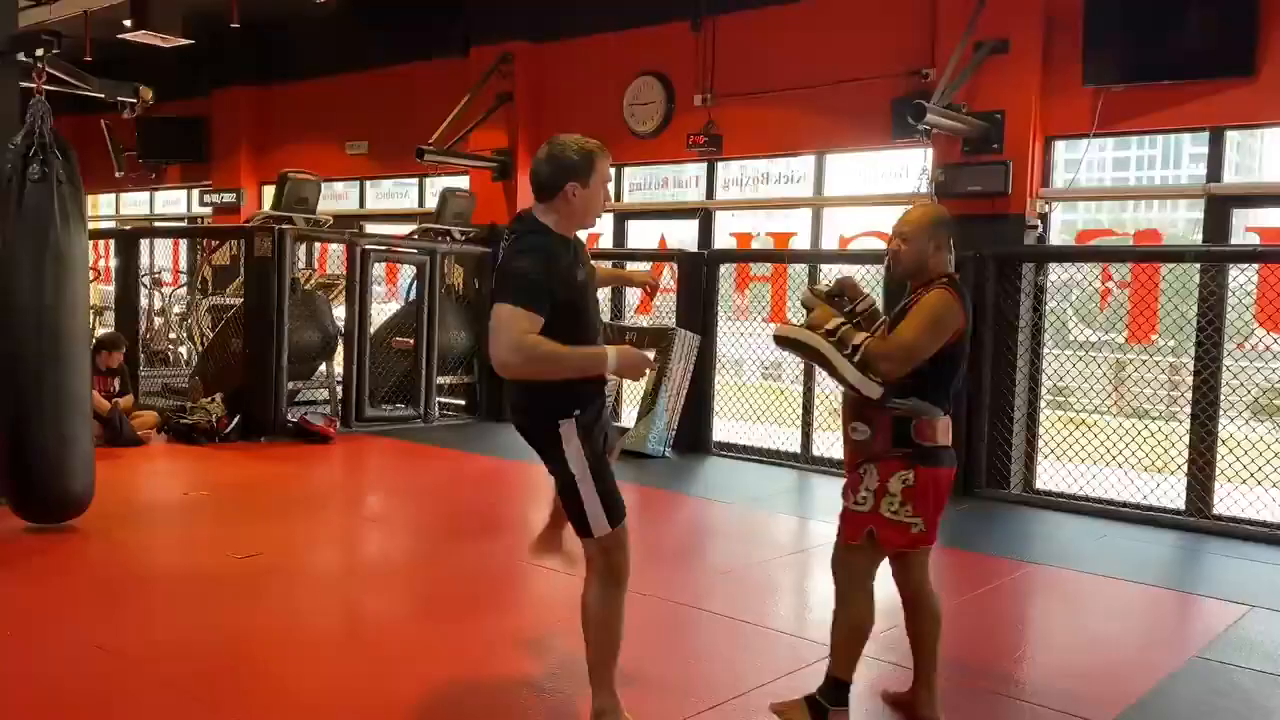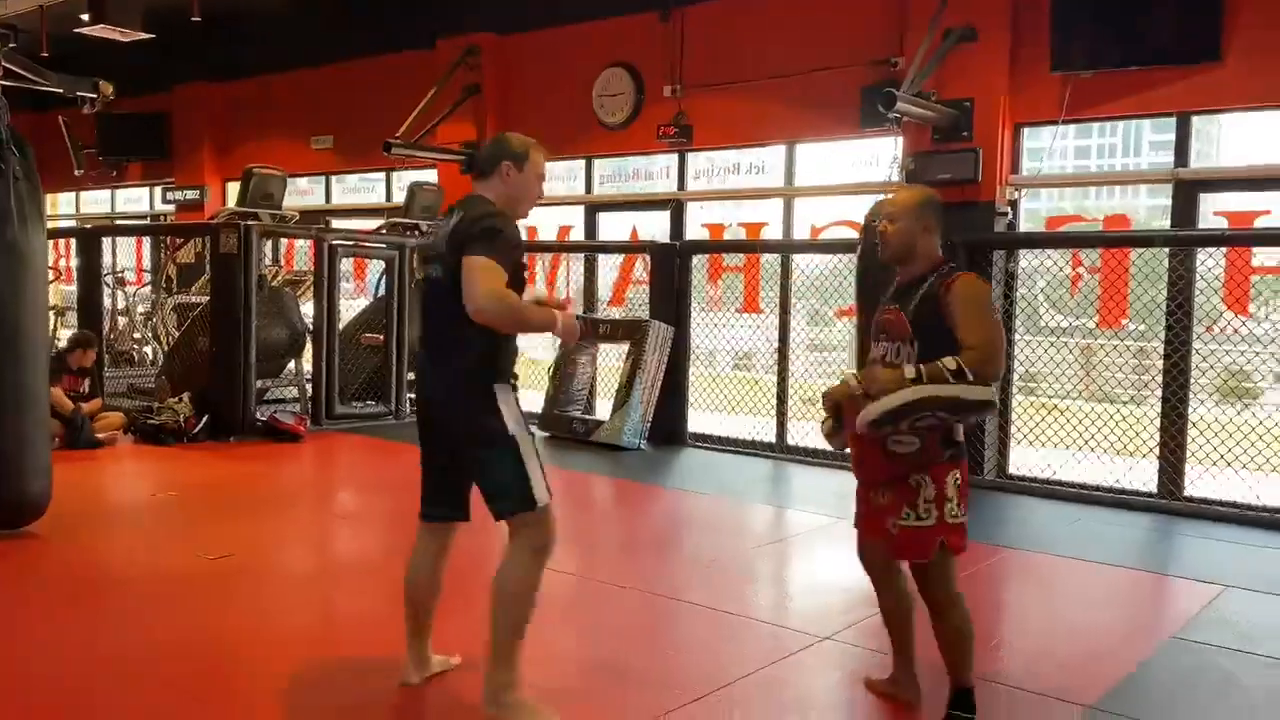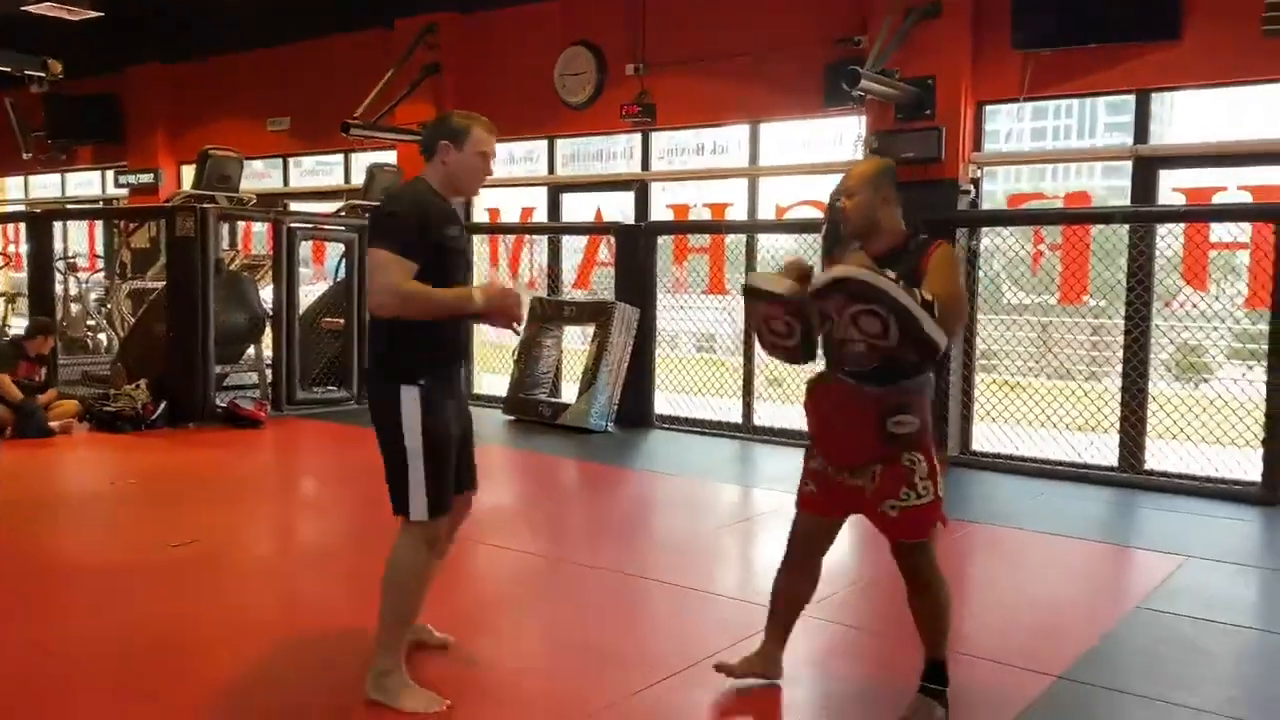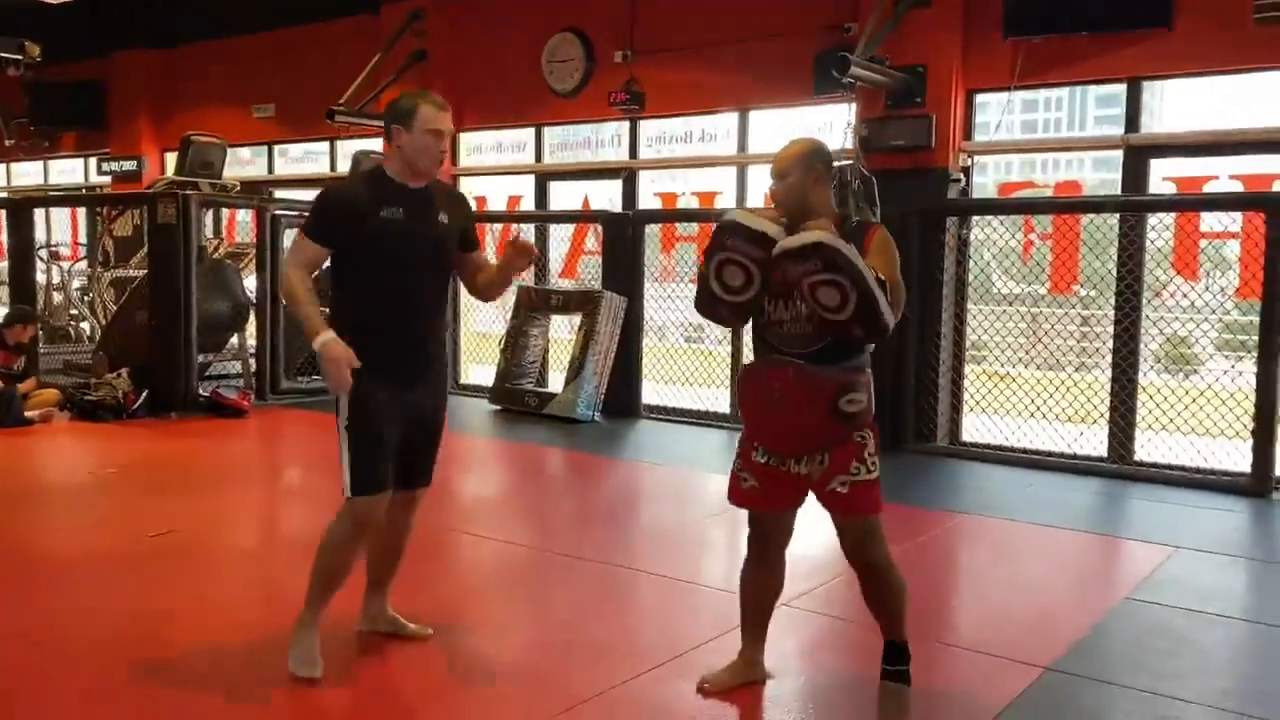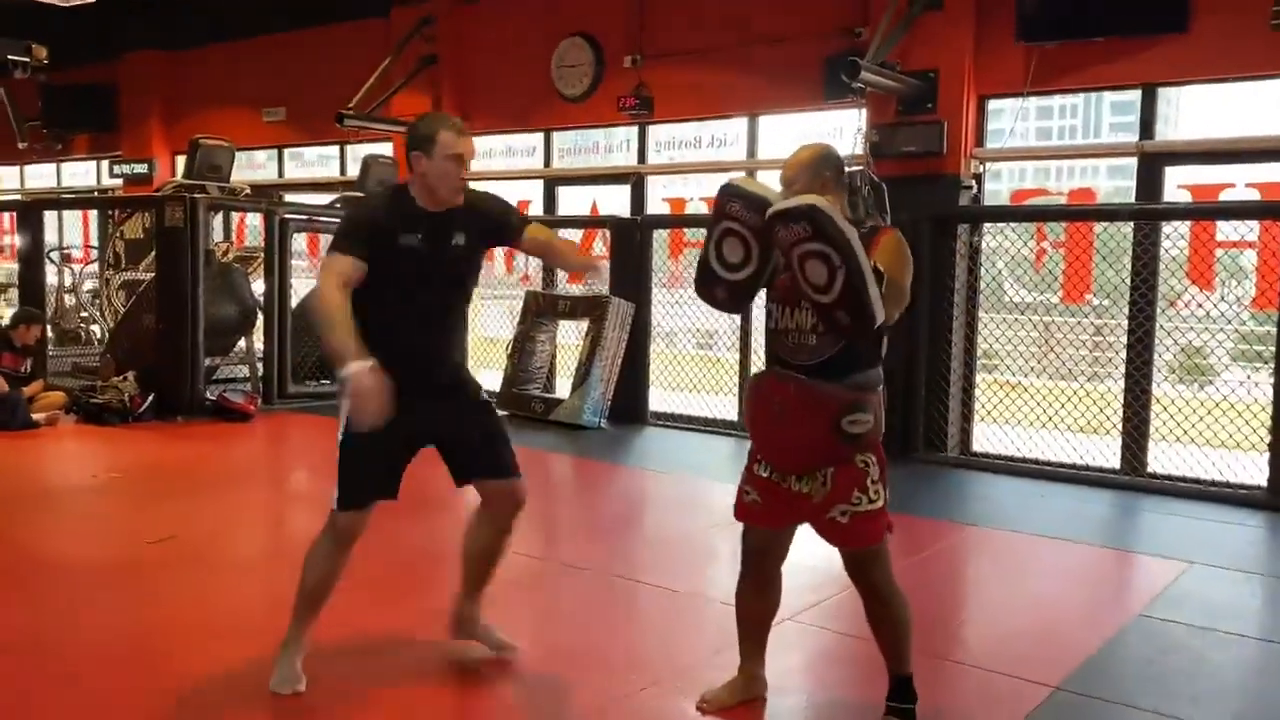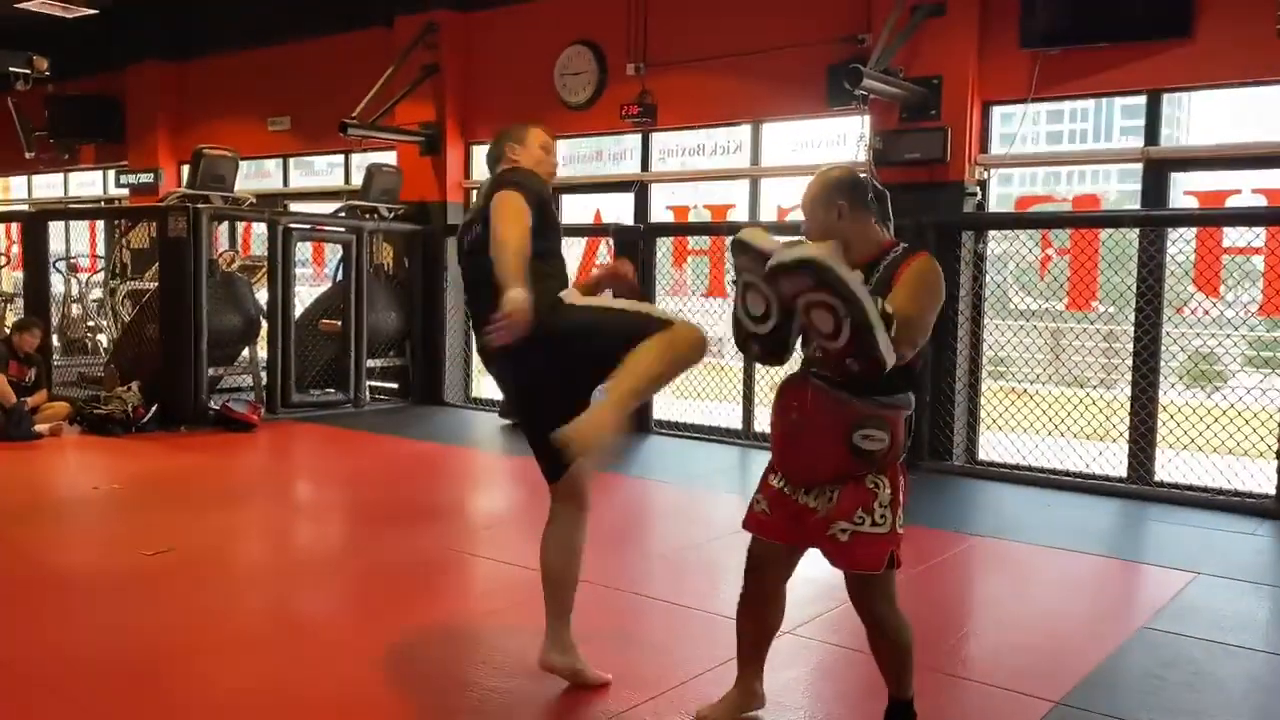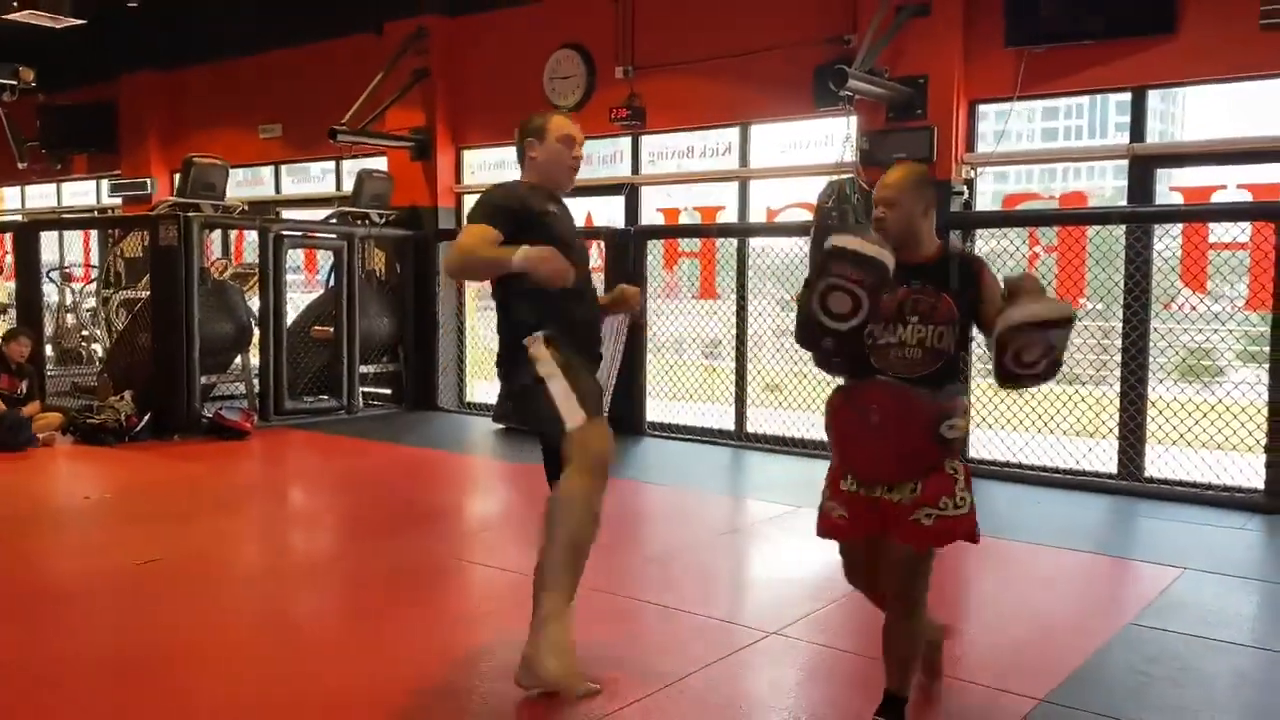
dt=0.4s
person 1, frame 1
left shoulder: (542, 230)
right shoulder: (534, 258)
right elbow: (507, 354)
left wrist: (609, 276)
right wrist: (608, 357)
left hip: (554, 402)
right hip: (559, 413)
right knee: (610, 553)
left ankle: (557, 527)
person 1, frame 2
left shoulder: (460, 221)
right shoulder: (492, 223)
right elbow: (485, 302)
left wrist: (524, 312)
right wrist: (551, 318)
left hip: (437, 390)
right hip: (477, 394)
left knee: (436, 524)
right knee: (533, 529)
left ankle: (416, 656)
person 1, frame 3
left shoulder: (447, 213)
right shoulder: (408, 208)
right elbow: (385, 296)
left wrist: (489, 307)
right wrist: (475, 299)
left hip: (441, 382)
right hip: (407, 386)
left knee: (455, 504)
right knee: (425, 524)
left ankle: (403, 621)
person 1, frame 4
left shoulder: (451, 202)
right shoulder: (351, 196)
left elbow: (481, 286)
right elbow: (296, 270)
left wrist: (508, 266)
right wrist: (326, 338)
left hip: (428, 374)
right hip: (368, 375)
left knee: (405, 496)
right knee: (367, 506)
left ankle: (374, 607)
right ankle: (306, 627)
person 1, frame 5
left shoulder: (476, 209)
right shoulder: (372, 214)
left elbow: (551, 244)
right elbow: (329, 291)
left wrist: (582, 262)
right wrist: (356, 366)
left hip: (446, 381)
right hip: (381, 386)
left knee: (507, 493)
right knee: (347, 524)
left ankle: (466, 614)
right ankle: (294, 644)
person 1, frame 6
left shoulder: (504, 213)
right shoulder: (509, 188)
right elbow: (513, 226)
left wrist: (600, 280)
right wrist: (519, 295)
left hip: (525, 359)
right hip: (539, 326)
left knee: (572, 495)
right knee: (683, 337)
left ankle: (560, 646)
right ankle: (591, 426)
person 1, frame 7
left shoulder: (558, 213)
right shoulder: (510, 199)
right elbow: (459, 258)
left wrist: (612, 301)
right wrist: (519, 257)
left hip: (573, 361)
right hip: (543, 351)
left knee: (576, 510)
right knee: (594, 448)
left ankle: (539, 662)
right ankle: (552, 622)
person 2, frame 1
left shoulder: (941, 301)
right shoulder: (923, 298)
left elbow: (886, 361)
right elbow: (887, 349)
left wrist: (833, 323)
right wrist: (860, 305)
left hip: (902, 459)
right hip: (906, 454)
left knee: (852, 570)
right knee: (911, 575)
person 2, frame 2
left shoulder: (958, 288)
right shoulder: (897, 289)
left elbow: (987, 364)
left wrist: (906, 378)
right wrist: (859, 387)
left hip: (925, 461)
right hip: (883, 455)
left knee: (935, 583)
right knee: (880, 563)
right ankle: (904, 677)
person 2, frame 3
left shoulder: (932, 257)
right shoulder: (840, 257)
left elbow: (945, 324)
left wrist: (878, 279)
left hip: (897, 436)
right hip: (836, 427)
left knee: (916, 558)
right knee: (803, 543)
right ankle: (769, 654)
person 2, frame 4
left shoulder: (867, 239)
right shoulder: (769, 240)
left elbow: (885, 314)
right hip: (772, 413)
left knee: (864, 545)
right knee: (764, 539)
left ankle: (896, 659)
right ankle: (751, 657)
person 2, frame 5
left shoulder: (880, 241)
right shoulder: (784, 240)
left elbow: (879, 310)
right elbow: (722, 292)
left wrist: (837, 237)
right wrist: (741, 231)
left hip: (845, 432)
right hip: (780, 424)
left knee: (870, 570)
right knee: (758, 555)
right ankle: (751, 673)
person 2, frame 6
left shoulder: (914, 271)
right shoulder: (817, 265)
left elbow: (887, 350)
right elbow: (767, 342)
left wrist: (836, 277)
right wrist: (764, 274)
left hip: (866, 455)
right hip: (805, 443)
left knee: (871, 594)
right knee: (762, 571)
person 2, frame 7
left shoulder: (969, 273)
left wrist: (1027, 305)
left hip: (931, 449)
right hip: (864, 443)
left knee: (905, 582)
right knee: (862, 569)
right ankle: (927, 633)
